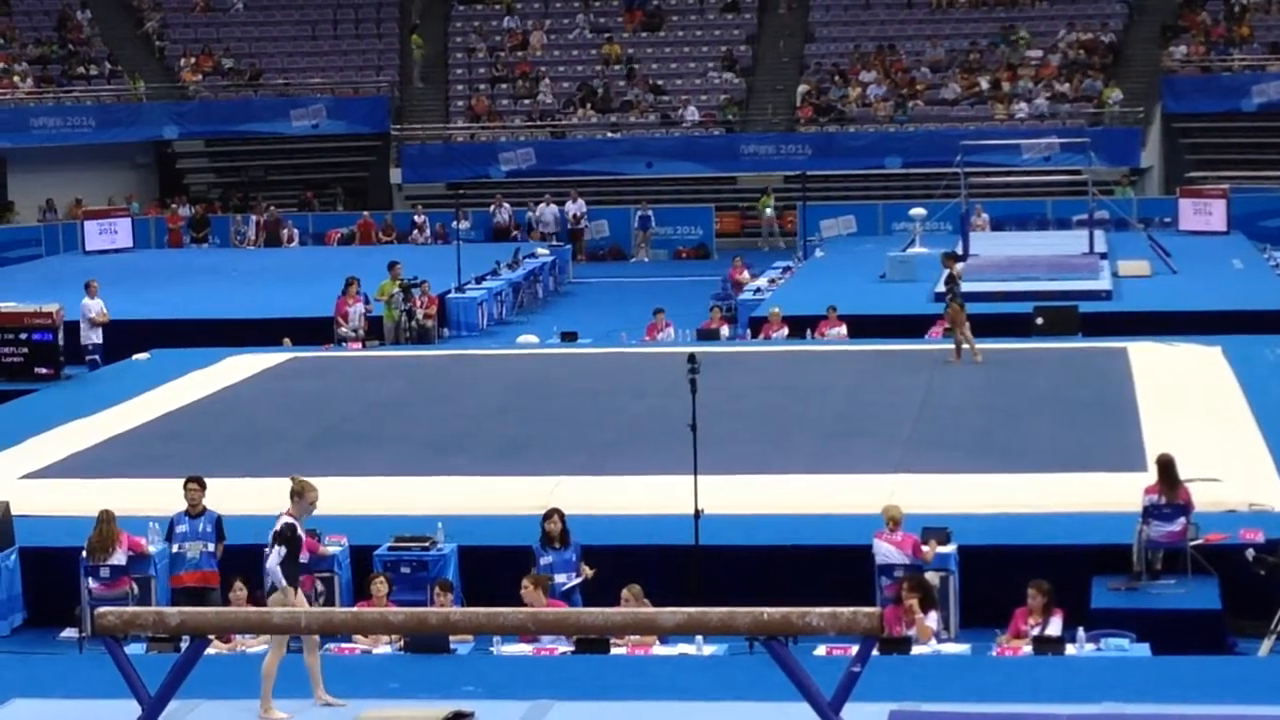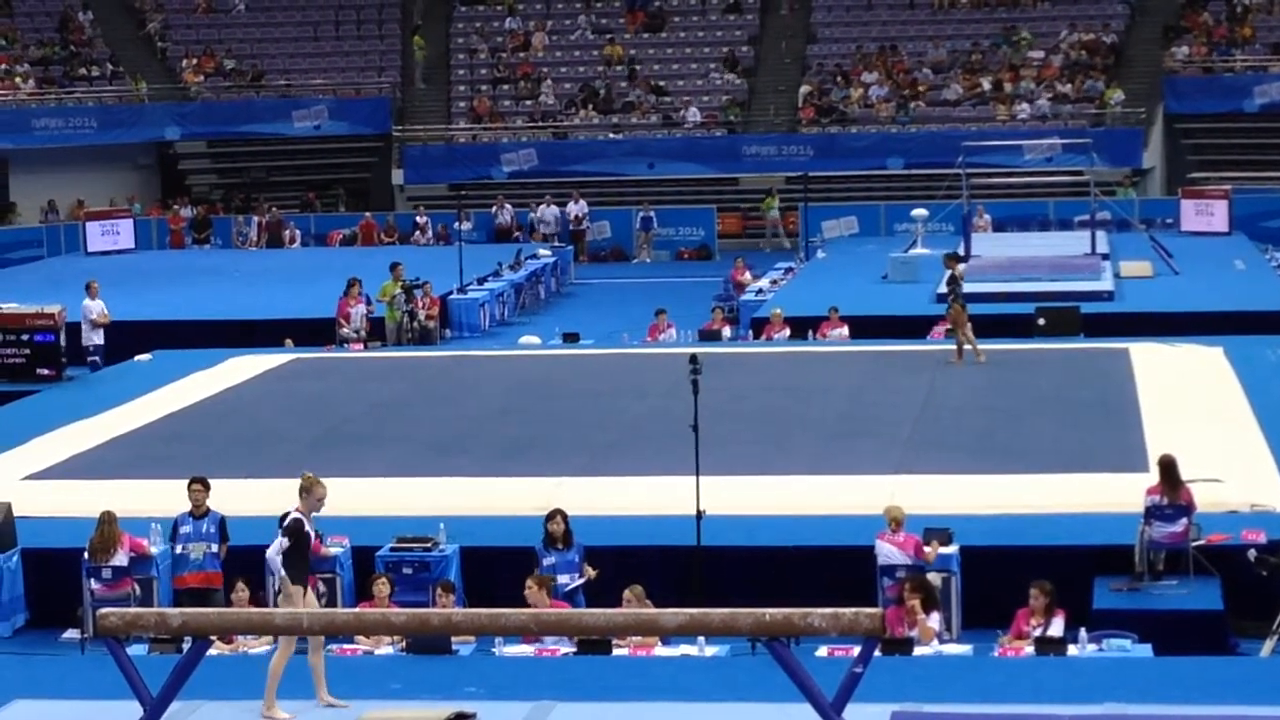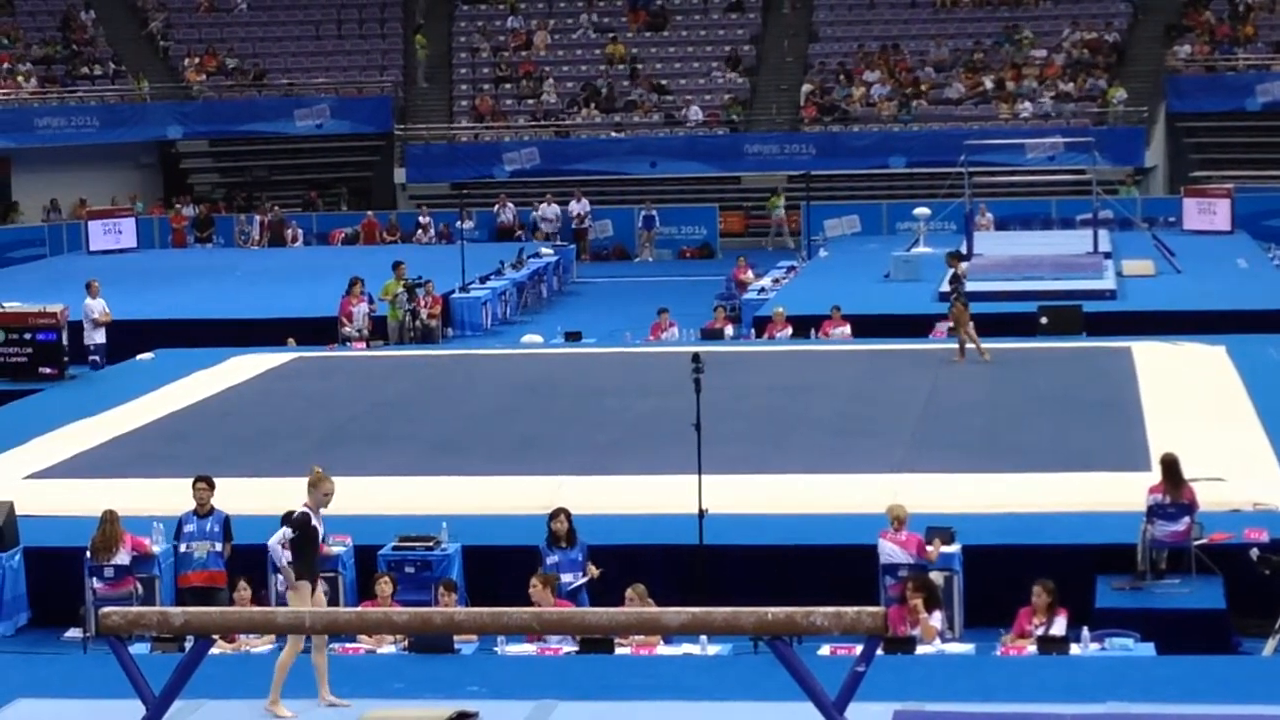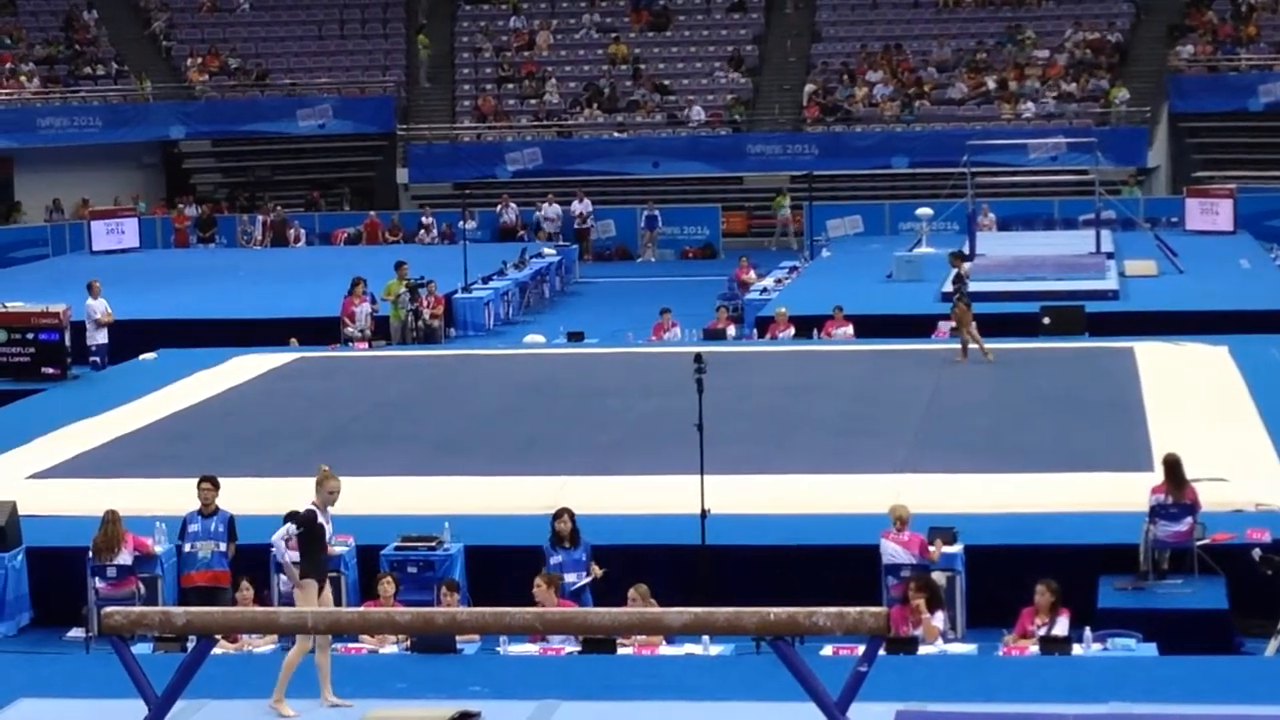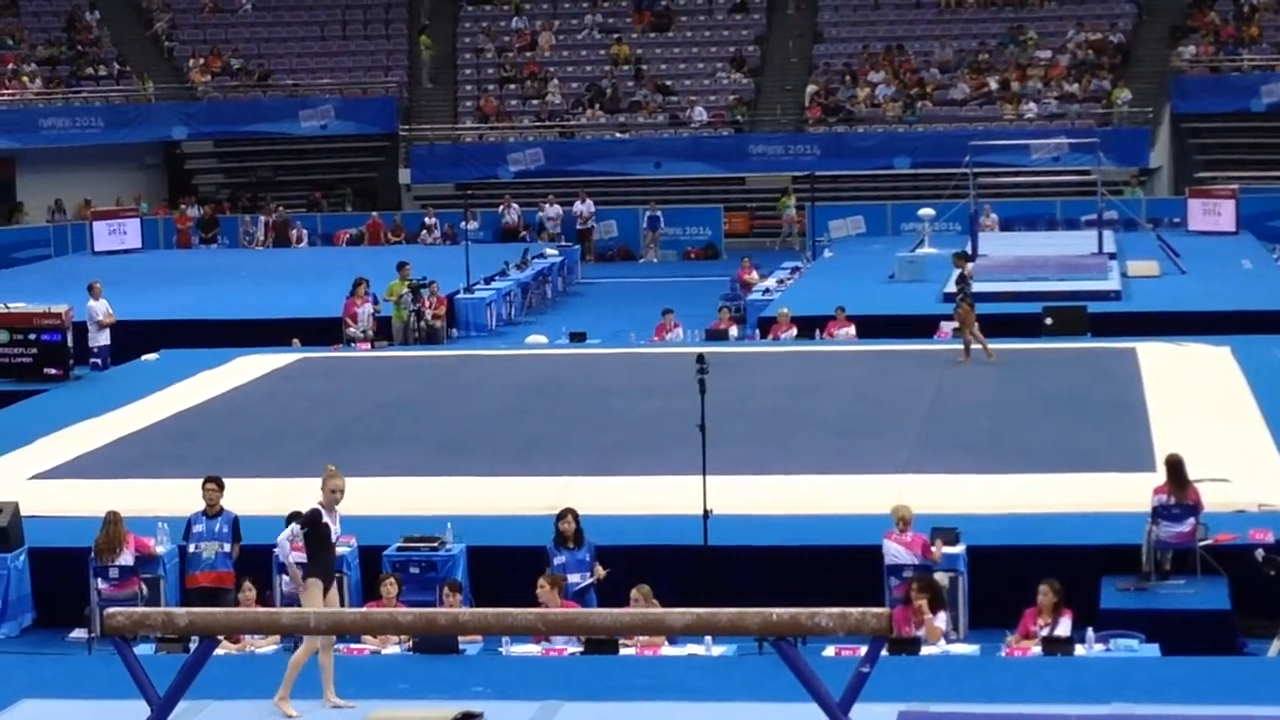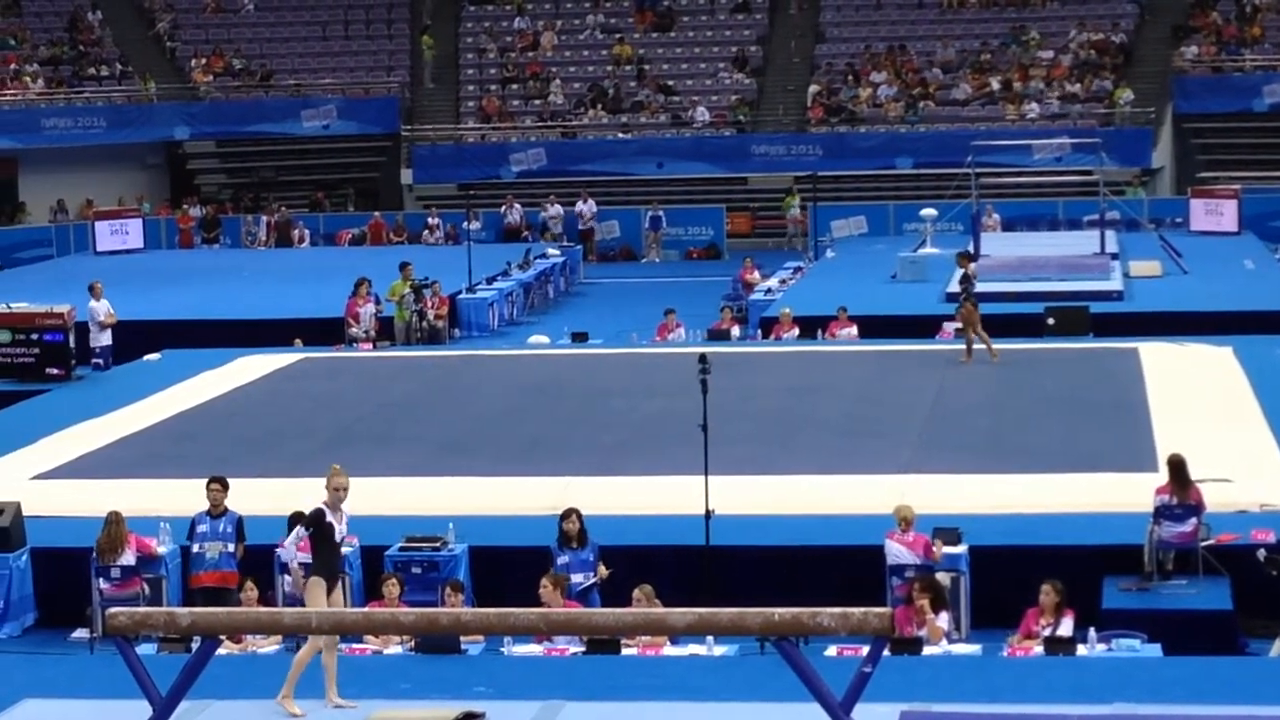
dt=0.1s
person 1, frame 1
left shoulder: (291, 521)
right shoulder: (289, 528)
right elbow: (271, 565)
right wrist: (284, 592)
left hip: (290, 586)
right hip: (281, 590)
left knee: (313, 640)
right knee: (277, 649)
left ankle: (319, 693)
person 1, frame 2
left shoulder: (305, 519)
right shoulder: (295, 523)
right elbow: (272, 554)
right wrist: (283, 580)
left hip: (304, 586)
right hip: (292, 588)
left knee: (317, 641)
right knee: (286, 647)
left ankle: (322, 695)
person 1, frame 3
left shoulder: (317, 516)
right shoulder: (303, 517)
right elbow: (273, 543)
right wrist: (286, 570)
left hip: (313, 582)
right hip: (300, 583)
left knee: (321, 640)
right knee: (295, 644)
left ankle: (324, 694)
person 1, frame 4
left shoulder: (326, 515)
right shoulder: (309, 515)
right elbow: (277, 539)
right wrist: (289, 568)
left hip: (322, 580)
right hip: (307, 581)
left knee: (325, 640)
right knee: (304, 643)
left ankle: (327, 695)
right ankle: (278, 698)
person 1, frame 5
left shoulder: (336, 516)
right shoulder: (314, 514)
right elbow: (283, 539)
right wrist: (292, 569)
left hip: (329, 581)
right hip: (312, 581)
left knee: (329, 641)
right knee: (312, 643)
left ankle: (329, 695)
right ankle: (282, 696)
person 1, frame 6
left shoulder: (344, 516)
right shoulder: (318, 514)
right elbow: (291, 542)
right wrist: (294, 571)
left hip: (335, 580)
right hip: (317, 579)
left knee: (332, 641)
right knee: (316, 641)
left ankle: (331, 696)
right ankle: (286, 695)
